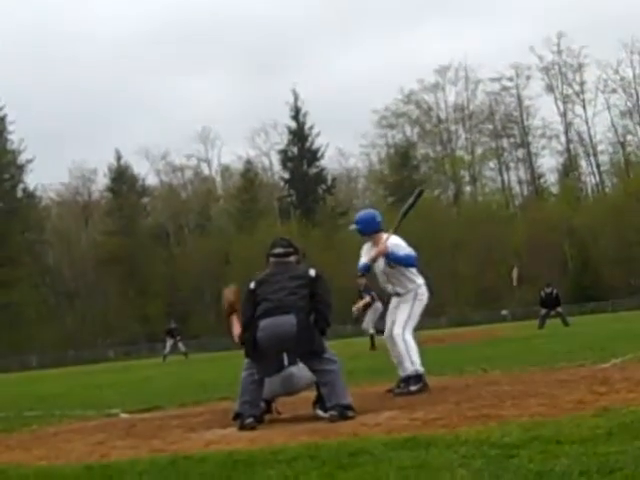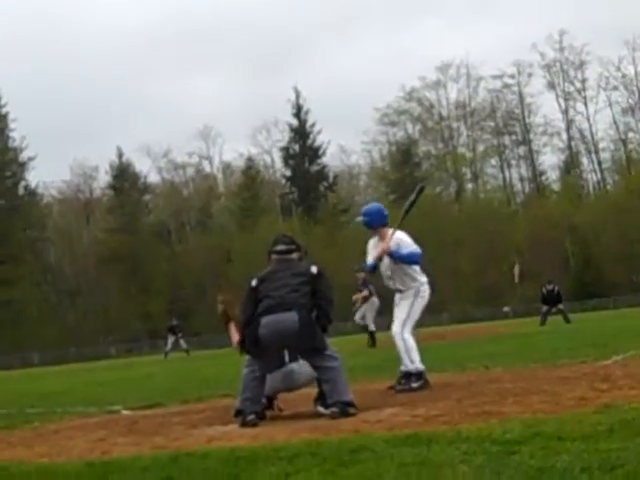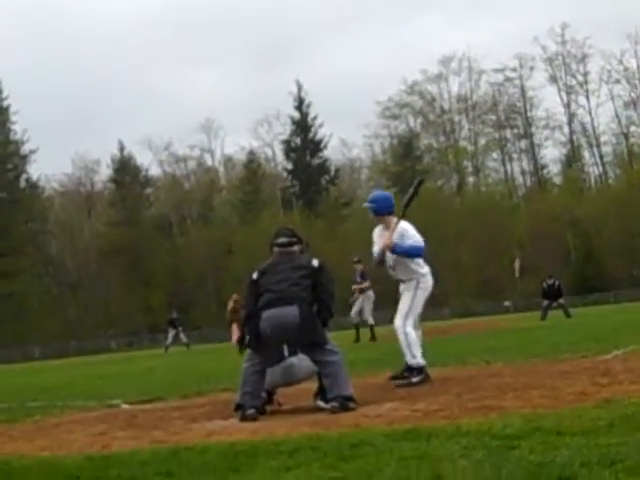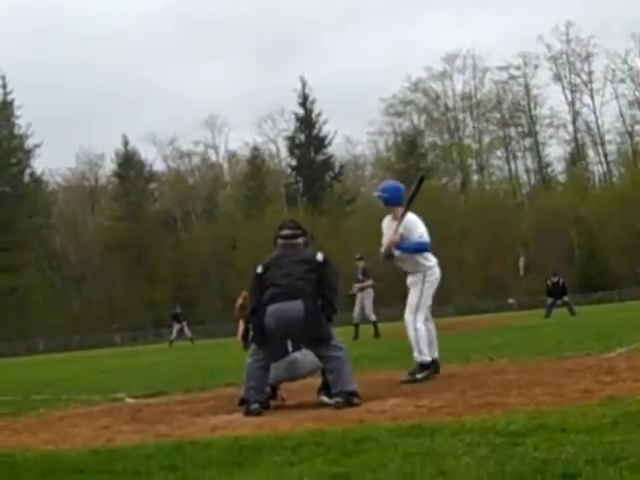
dt=0.1s
person 1, frame 1
left shoulder: (393, 242)
right shoulder: (367, 248)
left elbow: (412, 260)
right elbow: (361, 270)
left wrist: (387, 254)
right wrist: (371, 260)
left hip: (414, 293)
right hip: (398, 296)
left knee: (401, 333)
right knee: (391, 336)
left ankle: (418, 379)
right ankle: (406, 376)
person 1, frame 2
left shoulder: (399, 238)
right shoulder: (373, 243)
left elbow: (416, 257)
right elbow: (370, 268)
left wrist: (391, 253)
right wrist: (377, 258)
left hip: (416, 290)
right hip: (401, 292)
left knee: (401, 330)
right knee: (399, 332)
left ankle: (419, 376)
right ankle: (408, 372)
person 1, frame 3
left shoulder: (404, 228)
right shoulder: (378, 232)
left elbow: (419, 250)
right elbow: (378, 258)
left wrist: (393, 248)
right wrist: (379, 255)
left hip: (419, 280)
right hip: (407, 282)
left knee: (402, 323)
right knee: (409, 323)
left ankle: (418, 370)
right ankle: (412, 365)
person 1, frame 4
left shoulder: (411, 221)
right shoulder: (387, 222)
left elbow: (424, 245)
right elbow: (387, 252)
left wrist: (399, 244)
right wrist: (387, 249)
left hip: (426, 273)
right hip: (415, 274)
left knee: (413, 317)
right knee: (422, 317)
left ankle: (425, 366)
right ankle: (431, 360)
person 2, frame 1
left shoulder: (258, 281)
right shoulder: (309, 273)
left elbow: (246, 317)
right elbow: (322, 305)
left wrist: (248, 343)
right wrist: (319, 332)
left hip: (263, 328)
right hip: (296, 324)
left knee: (253, 370)
right knee: (326, 363)
left ankle: (247, 415)
right ankle: (338, 407)
person 2, frame 2
left shoulder: (260, 278)
right shoulder: (311, 270)
left elbow: (248, 314)
right elbow: (324, 302)
left wrist: (248, 342)
right wrist: (320, 329)
left hip: (265, 325)
right hip: (298, 321)
left knee: (254, 367)
right knee: (328, 360)
left ankle: (248, 412)
right ankle: (340, 404)
person 2, frame 3
left shoulder: (261, 271)
right shoulder: (312, 264)
left elbow: (250, 306)
right elbow: (325, 295)
left wrist: (247, 335)
right wrist: (321, 323)
left hip: (266, 319)
right hip: (299, 315)
left knee: (254, 361)
right knee: (328, 354)
left ankle: (248, 406)
right ankle: (340, 399)
person 2, frame 4
left shoulder: (266, 264)
right shoulder: (317, 257)
left elbow: (255, 299)
right elbow: (329, 290)
left wrist: (254, 328)
right wrist: (325, 318)
left hip: (271, 313)
right hip: (303, 310)
left knee: (258, 356)
right knee: (333, 350)
left ankle: (253, 401)
right ankle: (344, 394)
